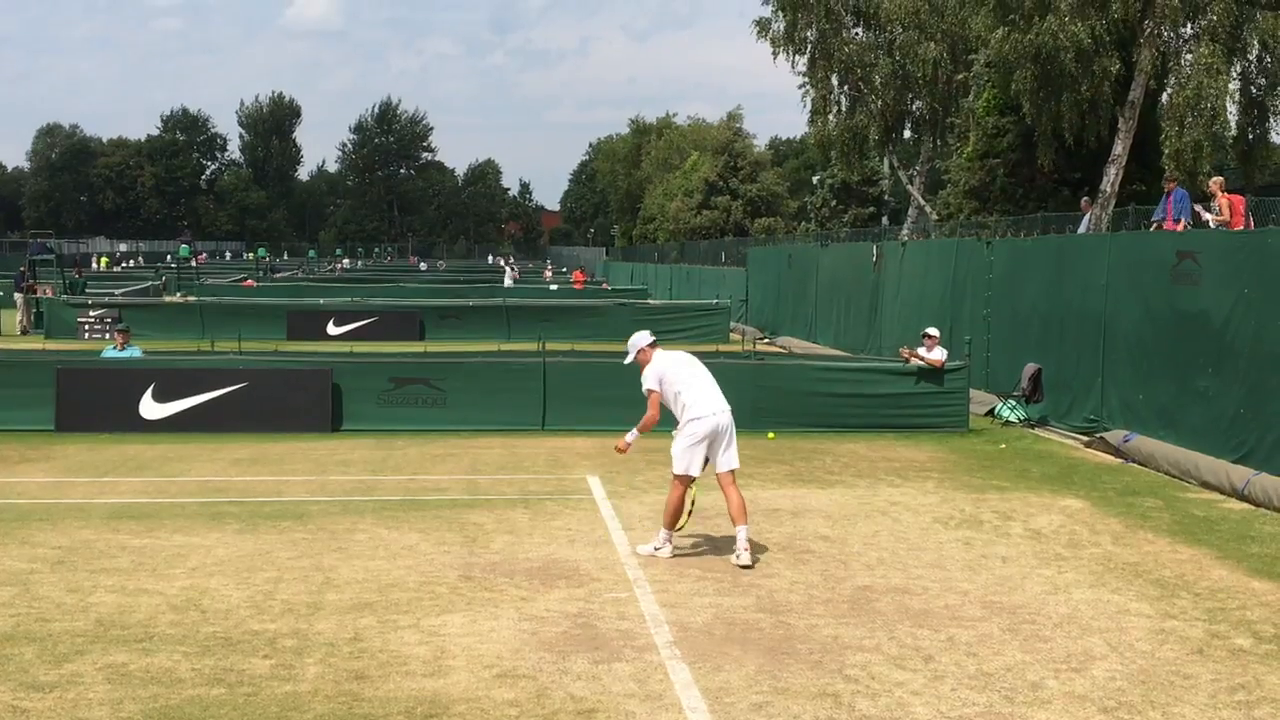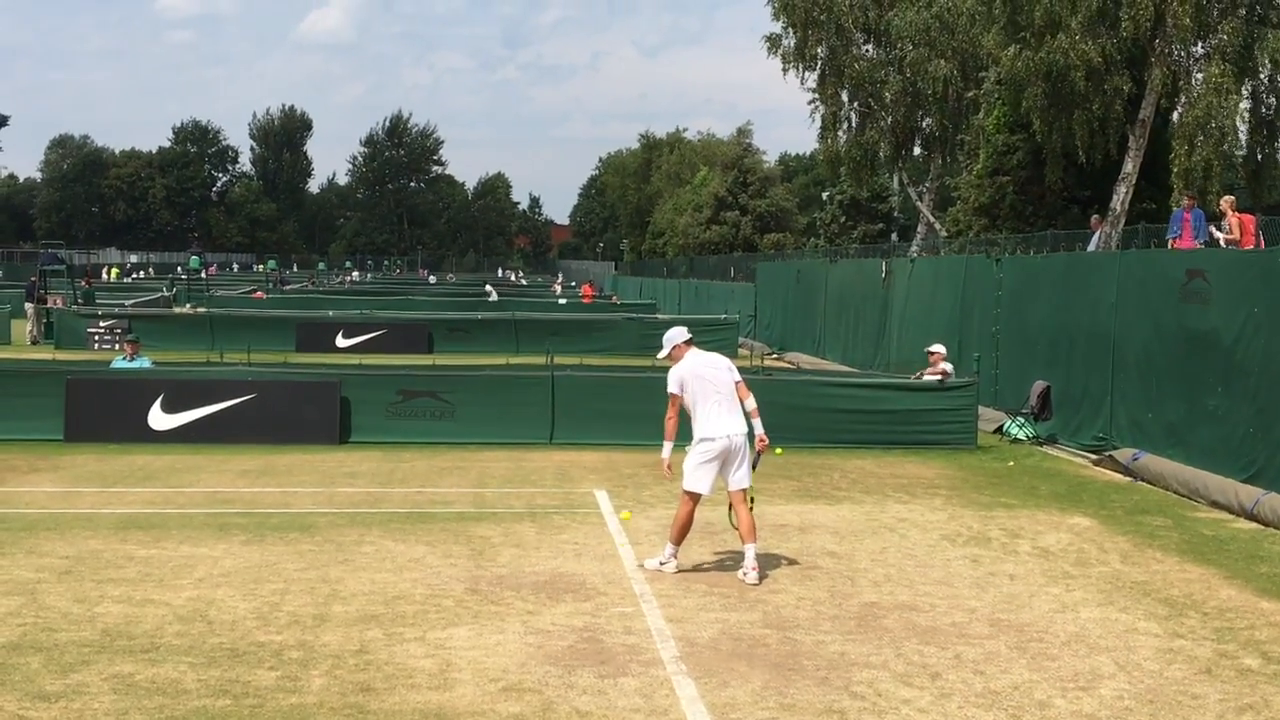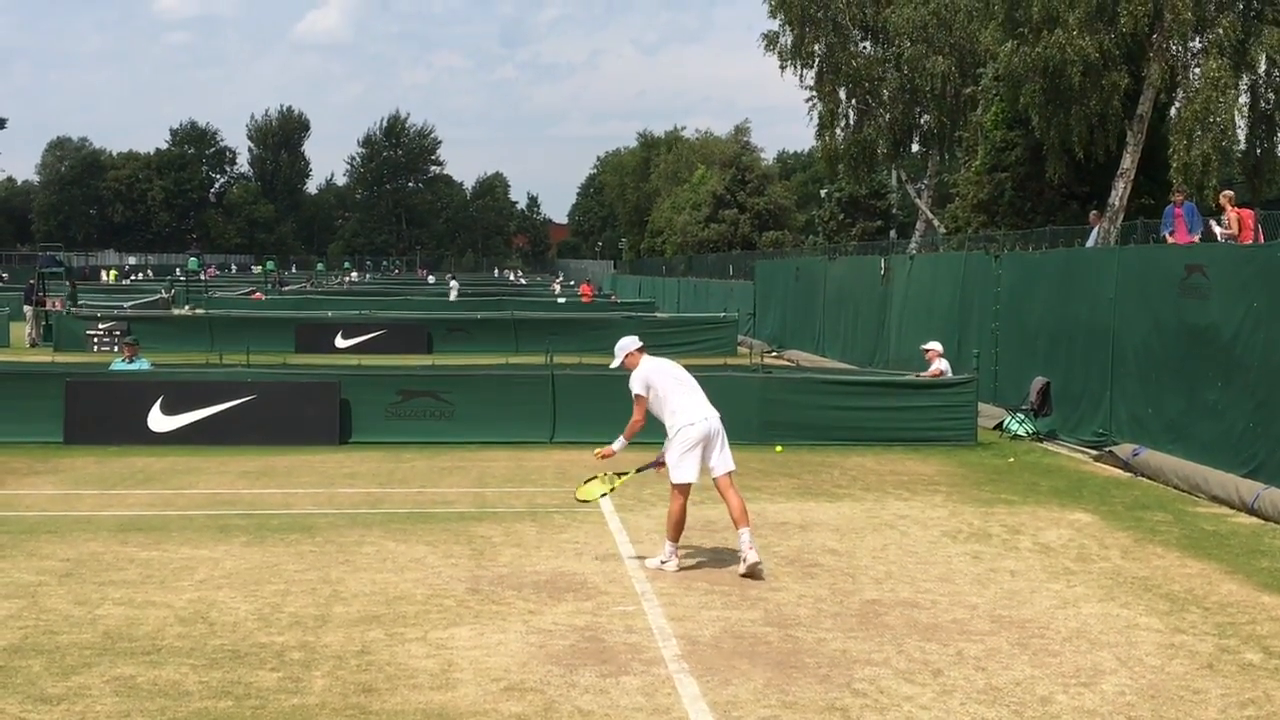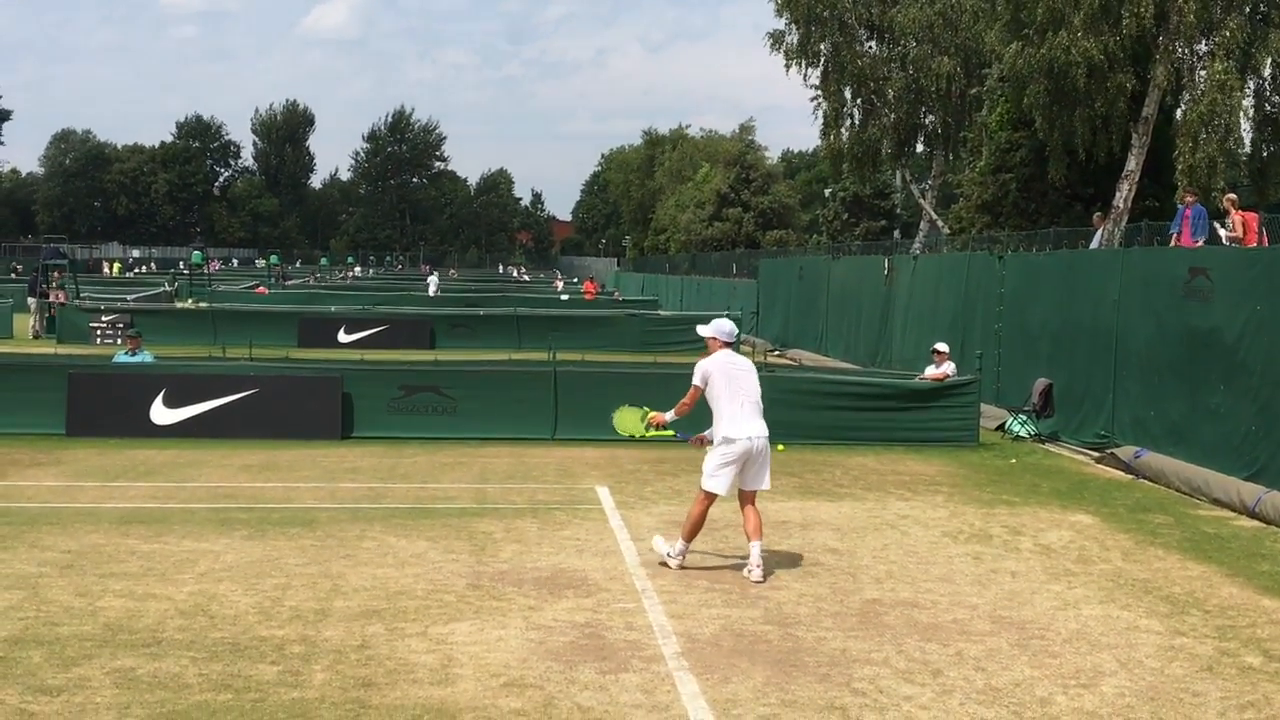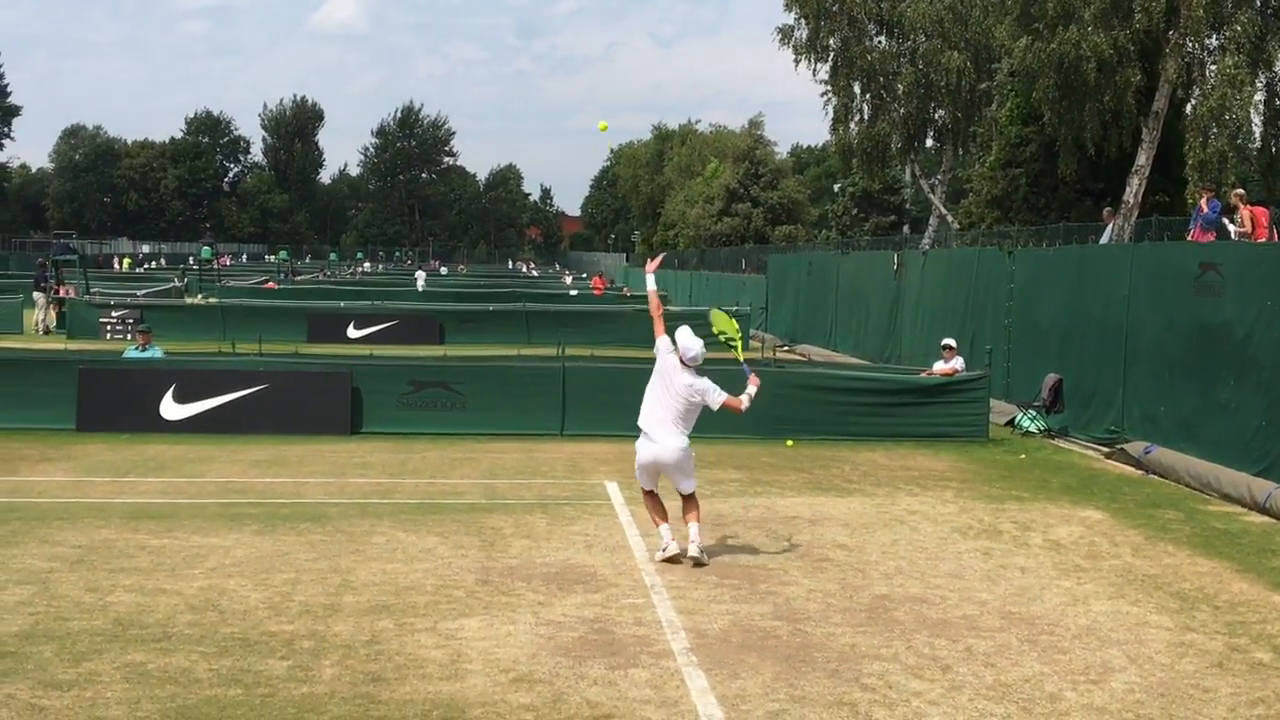
dt=1s
person 1, frame 1
left shoulder: (651, 370)
right shoulder: (683, 356)
left elbow: (652, 416)
left wrist: (629, 438)
left hip: (698, 421)
right hip: (723, 415)
left knee: (679, 484)
right knee: (729, 483)
left ankle: (663, 543)
right ankle: (743, 548)
person 1, frame 2
left shoulder: (679, 371)
right shoulder: (722, 360)
left elbow: (672, 416)
right elbow: (747, 397)
left wrist: (666, 453)
right wrist: (759, 431)
left hip: (710, 440)
right hip: (738, 436)
left knee: (688, 500)
right knee: (741, 502)
left ankle: (668, 558)
right ankle: (750, 565)
person 1, frame 3
left shoulder: (640, 374)
right shoulder: (667, 364)
left elbow: (638, 420)
left wrist: (616, 446)
right wrist: (667, 450)
left hip: (690, 428)
right hip: (712, 421)
left knee: (678, 495)
right knee: (727, 487)
left ankle: (670, 556)
right ankle: (748, 550)
person 1, frame 4
left shoulder: (706, 364)
right shoulder: (748, 365)
left elbow: (688, 404)
left wrist: (666, 417)
right wrist: (710, 435)
left hip: (732, 441)
right hip: (759, 437)
left knee: (704, 499)
right knee: (748, 502)
left ankle: (677, 554)
right ankle: (755, 563)
person 1, frame 5
left shoulder: (666, 359)
right shoulder: (702, 386)
left elbow: (657, 315)
right elbow: (739, 406)
left wrist: (650, 276)
right wrist: (753, 387)
left hip: (647, 447)
right hip: (675, 450)
left knee: (649, 492)
right knee: (689, 497)
left ankle: (668, 543)
right ankle: (695, 543)
